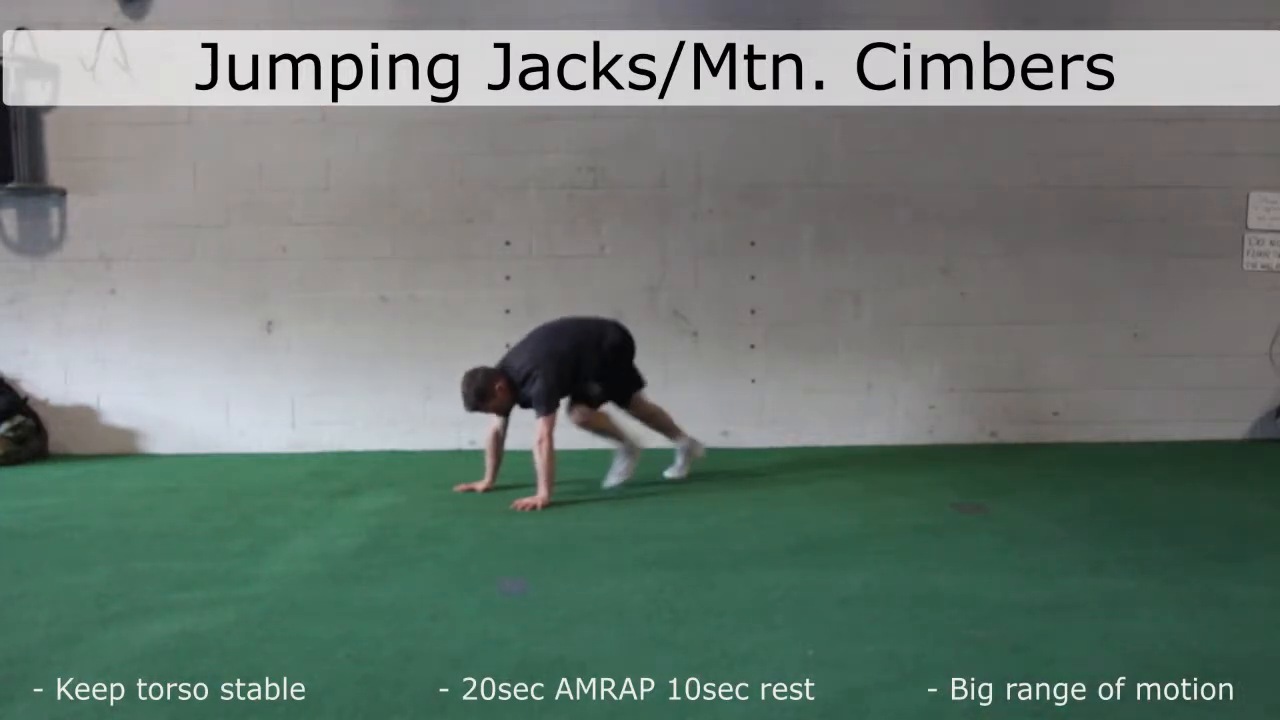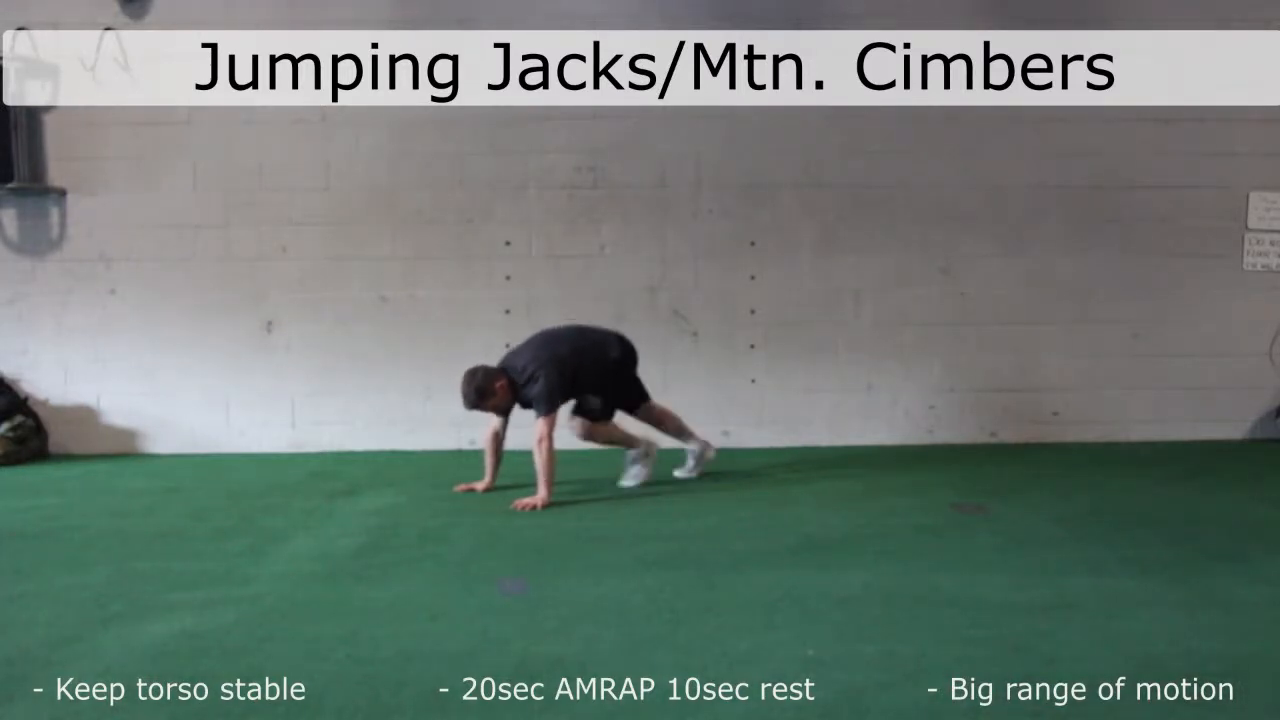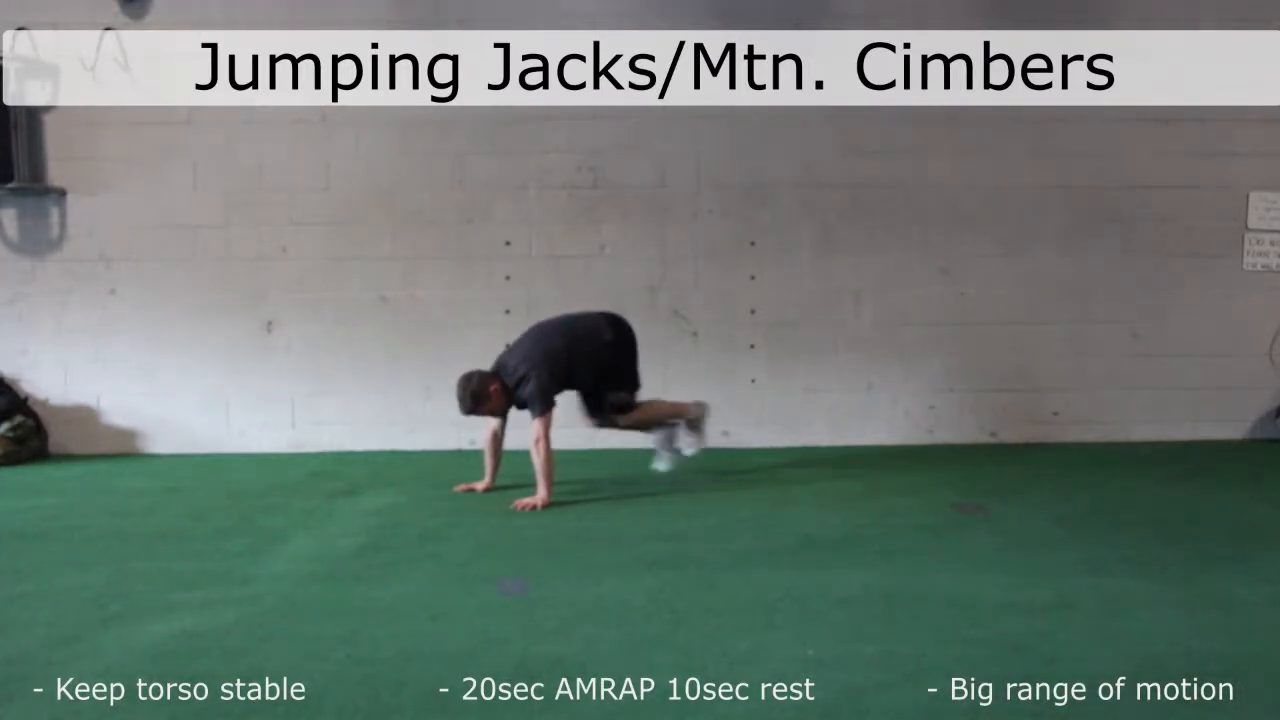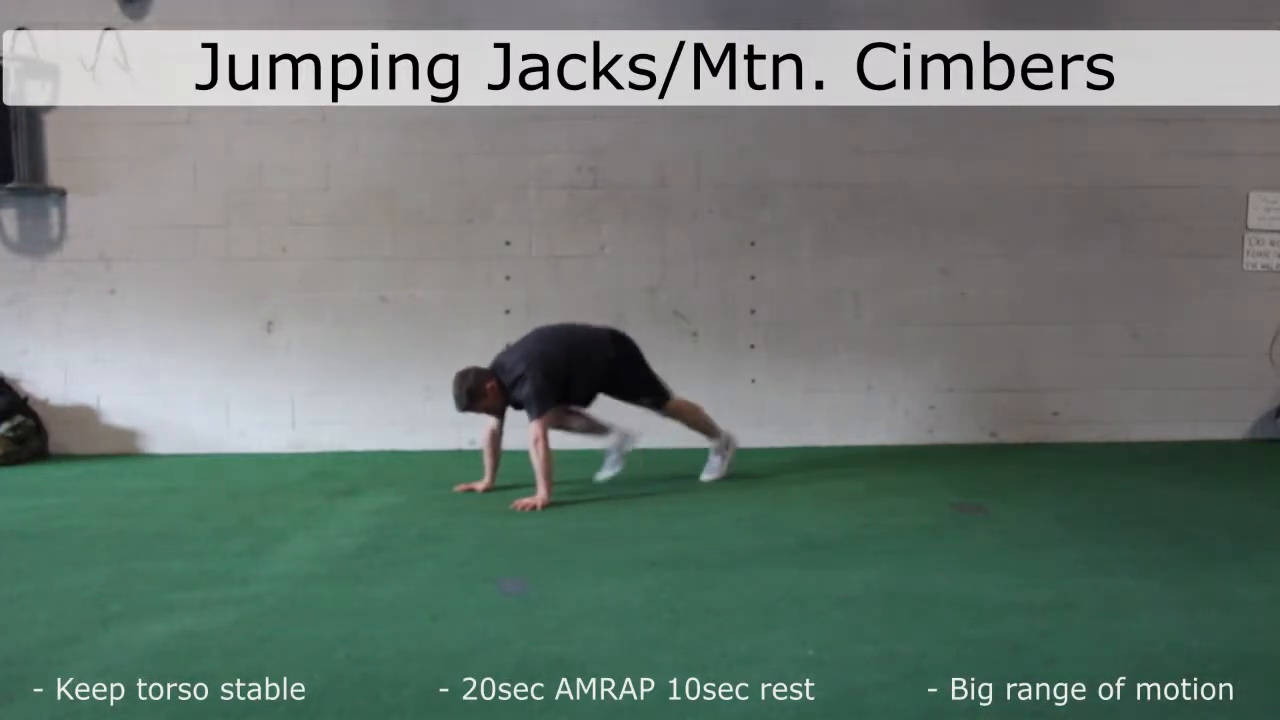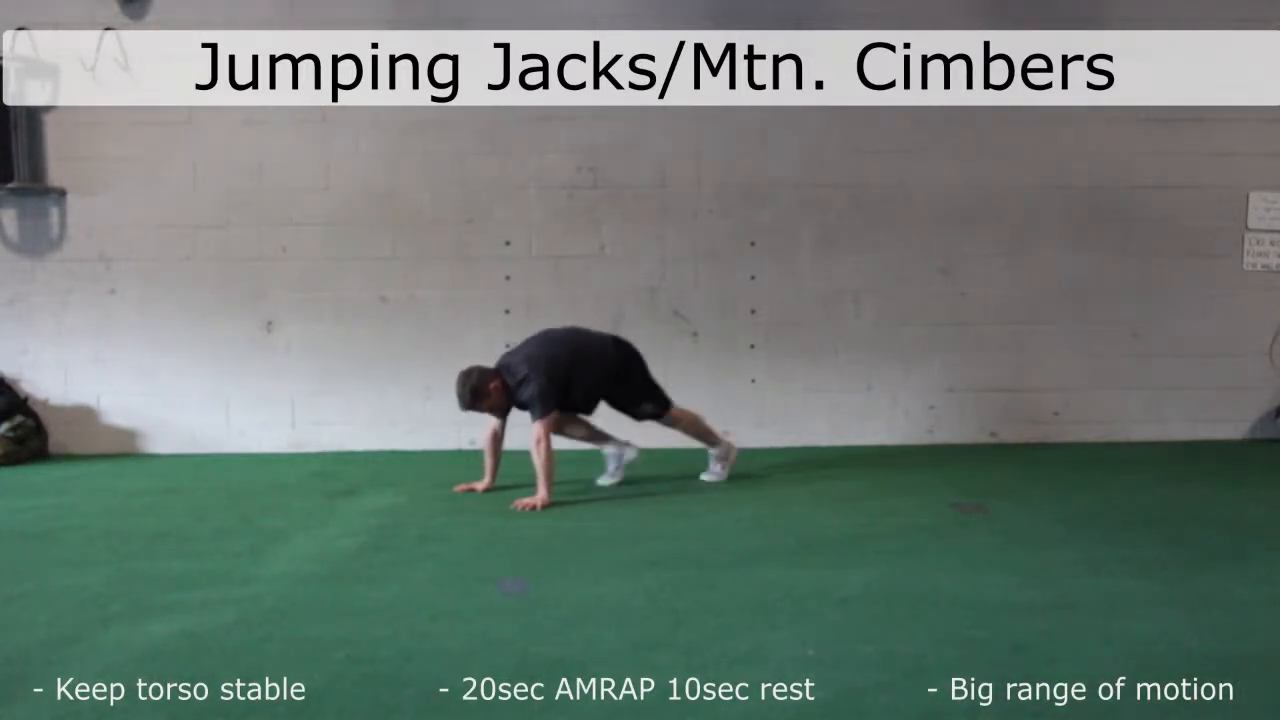
dt=0.2s
person 1, frame 1
left shoulder: (539, 378)
right shoulder: (500, 376)
left elbow: (542, 437)
right elbow: (496, 430)
left wrist: (544, 494)
right wrist: (488, 480)
left hip: (611, 343)
right hip: (592, 345)
left knee: (581, 413)
person 1, frame 2
left shoulder: (540, 379)
right shoulder: (504, 375)
left elbow: (543, 438)
right elbow: (496, 430)
left wrist: (544, 495)
right wrist: (488, 480)
left hip: (615, 357)
right hip: (601, 358)
left knee: (582, 426)
right knee: (642, 409)
left ankle: (639, 449)
right ankle: (697, 446)
person 1, frame 3
left shoulder: (532, 379)
right shoulder: (498, 377)
left elbow: (540, 438)
right elbow: (495, 431)
left wrist: (543, 494)
right wrist: (487, 480)
left hip: (611, 339)
right hip: (594, 347)
left knee: (622, 414)
right knee: (600, 417)
left ankle: (690, 413)
right ankle: (667, 431)
person 1, frame 4
left shoulder: (527, 382)
right shoulder: (498, 375)
left elbow: (537, 439)
right elbow: (493, 430)
left wrist: (544, 495)
right wrist: (488, 480)
left hip: (611, 352)
right hip: (586, 361)
left knee: (662, 403)
right knee: (547, 414)
left ankle: (721, 441)
right ankle: (616, 438)
person 1, frame 5
left shoulder: (531, 382)
right shoulder: (500, 374)
left elbow: (540, 439)
right elbow: (495, 430)
left wrist: (544, 495)
right wrist: (488, 480)
left hip: (614, 359)
right hip: (592, 366)
left knee: (663, 413)
right knee: (552, 420)
left ankle: (722, 451)
right ankle: (615, 448)
